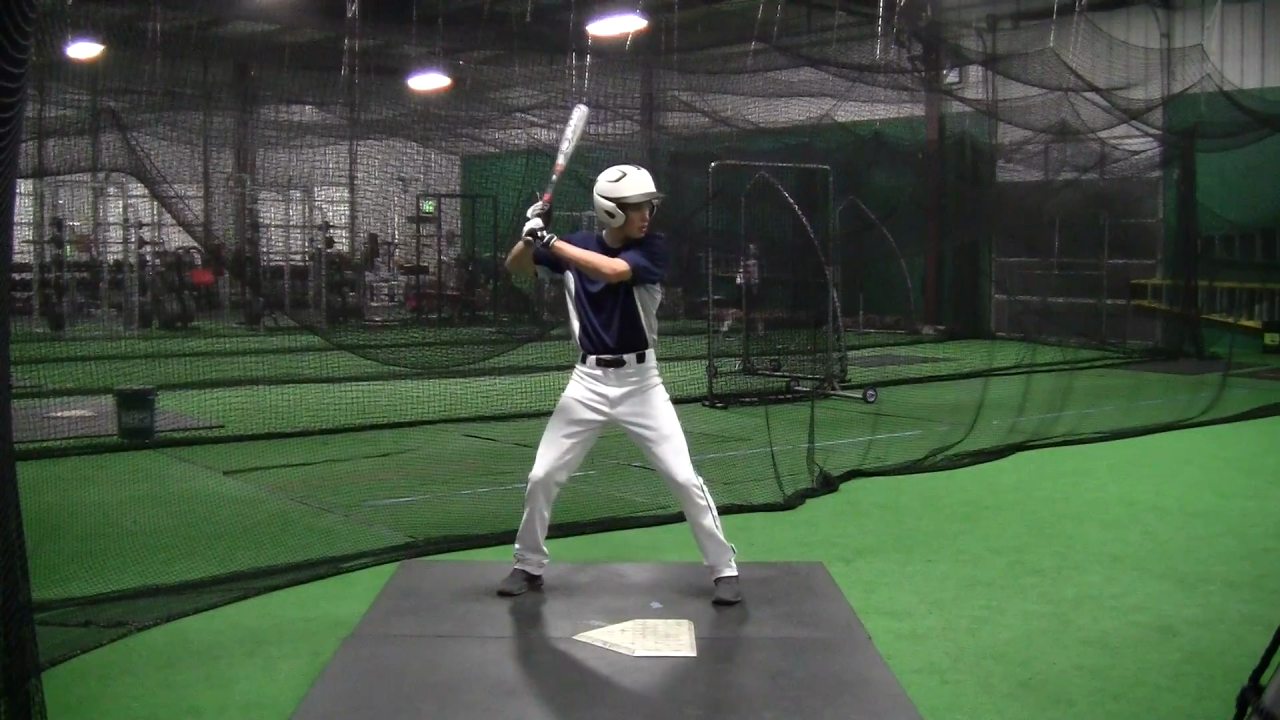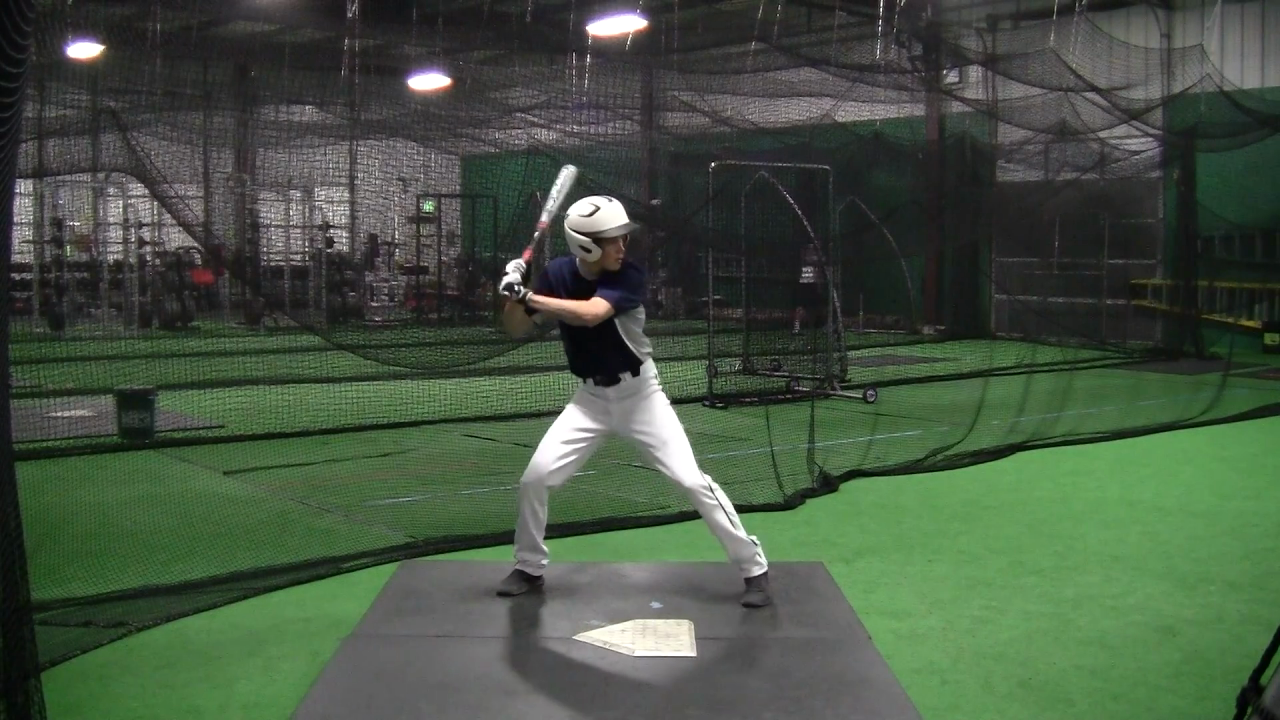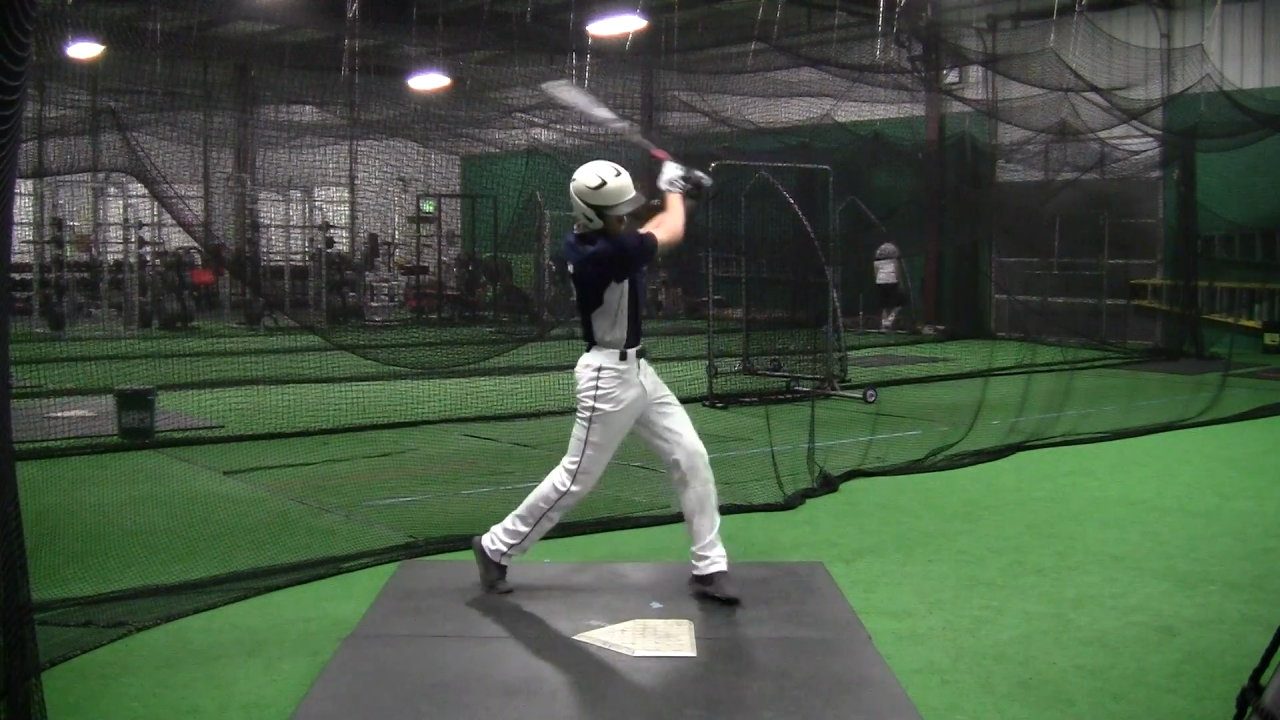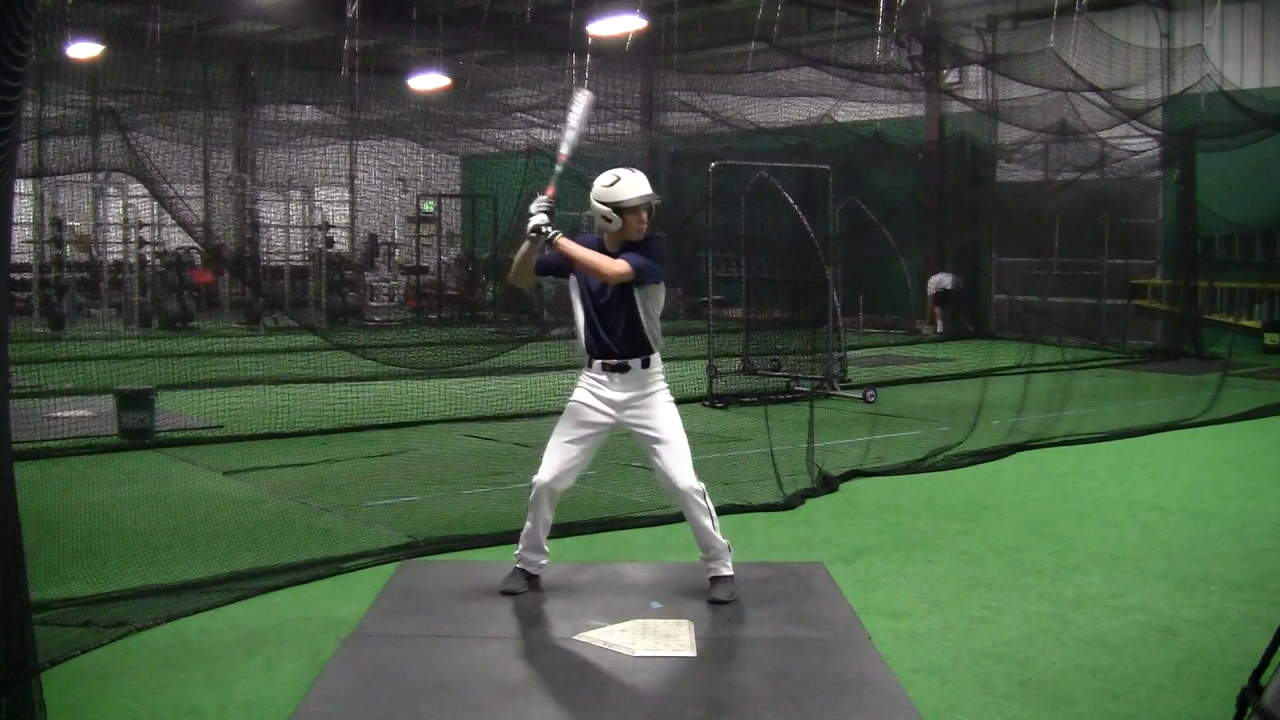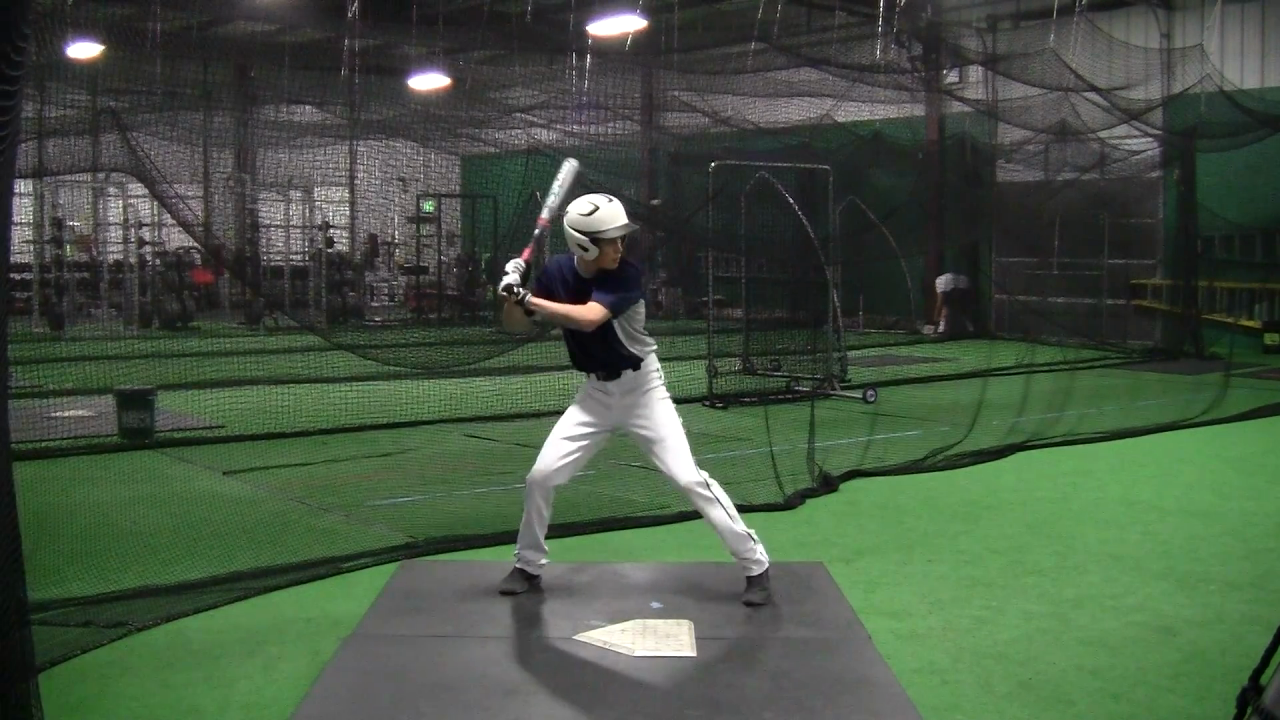
dt=1s
person 1, frame 1
left shoulder: (653, 248)
right shoulder: (577, 243)
left elbow: (613, 270)
right elbow: (515, 267)
left wrist: (550, 240)
right wrist: (531, 232)
left hip: (640, 380)
right hip: (588, 381)
left knee: (684, 479)
right knee: (542, 477)
left ankle: (724, 568)
right ankle: (528, 565)
person 1, frame 2
left shoulder: (630, 276)
right shoulder: (556, 273)
left elbow: (591, 314)
right elbow: (516, 329)
left wrist: (529, 298)
right wrist: (513, 294)
left hip: (639, 392)
right hip: (590, 396)
left knee: (691, 479)
right knee: (535, 477)
left ankle: (754, 567)
right ankle: (529, 566)
person 1, frame 3
left shoulder: (585, 240)
right shoulder: (599, 252)
left elbow: (645, 238)
right elbow: (668, 234)
left wrist: (675, 187)
right wrist: (673, 189)
left hip: (636, 367)
right hip: (609, 375)
left knee: (692, 457)
right knee: (575, 479)
left ankle: (708, 566)
right ankle: (495, 547)
person 1, frame 4
left shoulder: (650, 249)
right shoulder: (580, 245)
left elbow: (614, 272)
right elbow: (519, 279)
left wrist: (556, 238)
right wrist: (535, 236)
left hip: (646, 385)
right hip: (595, 384)
left knee: (684, 483)
right knee: (547, 481)
left ankle: (719, 567)
right ankle: (528, 564)
person 1, frame 5
left shoulder: (627, 275)
right shoulder: (555, 271)
left elbow: (588, 319)
right elbow: (515, 325)
left wrist: (528, 300)
right wrist: (512, 292)
left hip: (642, 386)
right hip: (595, 391)
left knee: (688, 477)
right knee: (542, 477)
left ankle: (755, 565)
right ankle: (527, 564)
